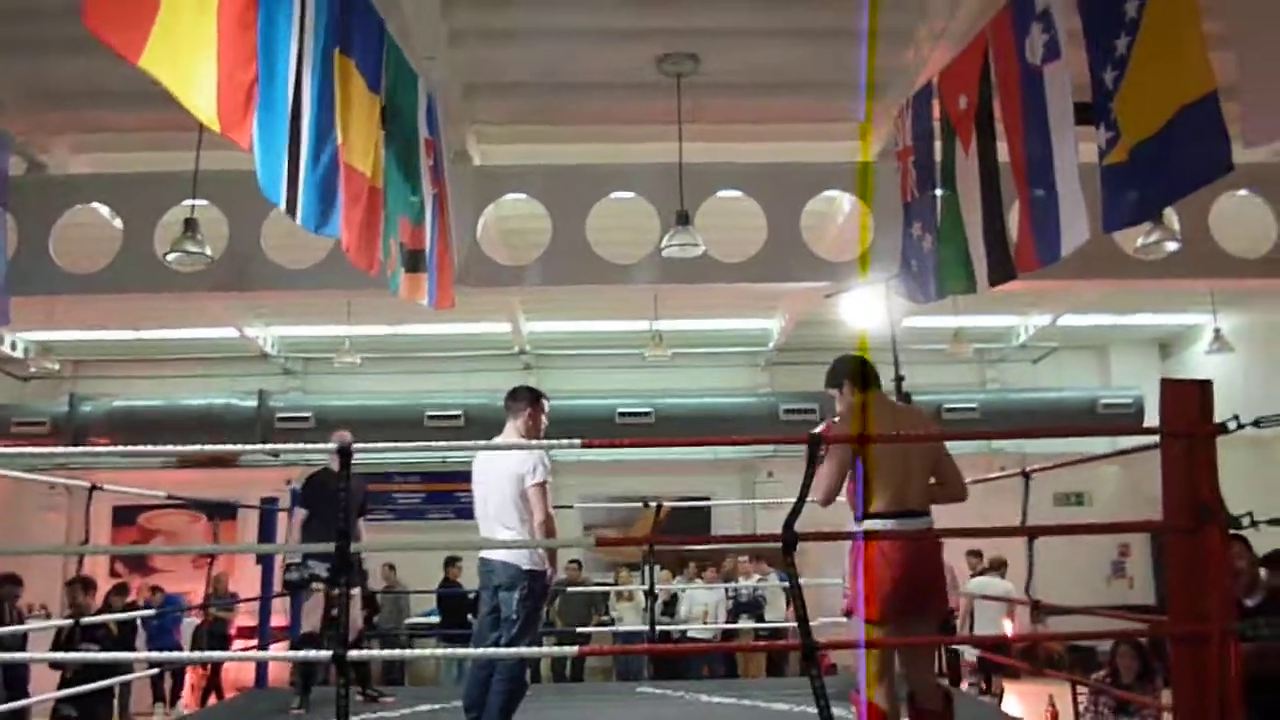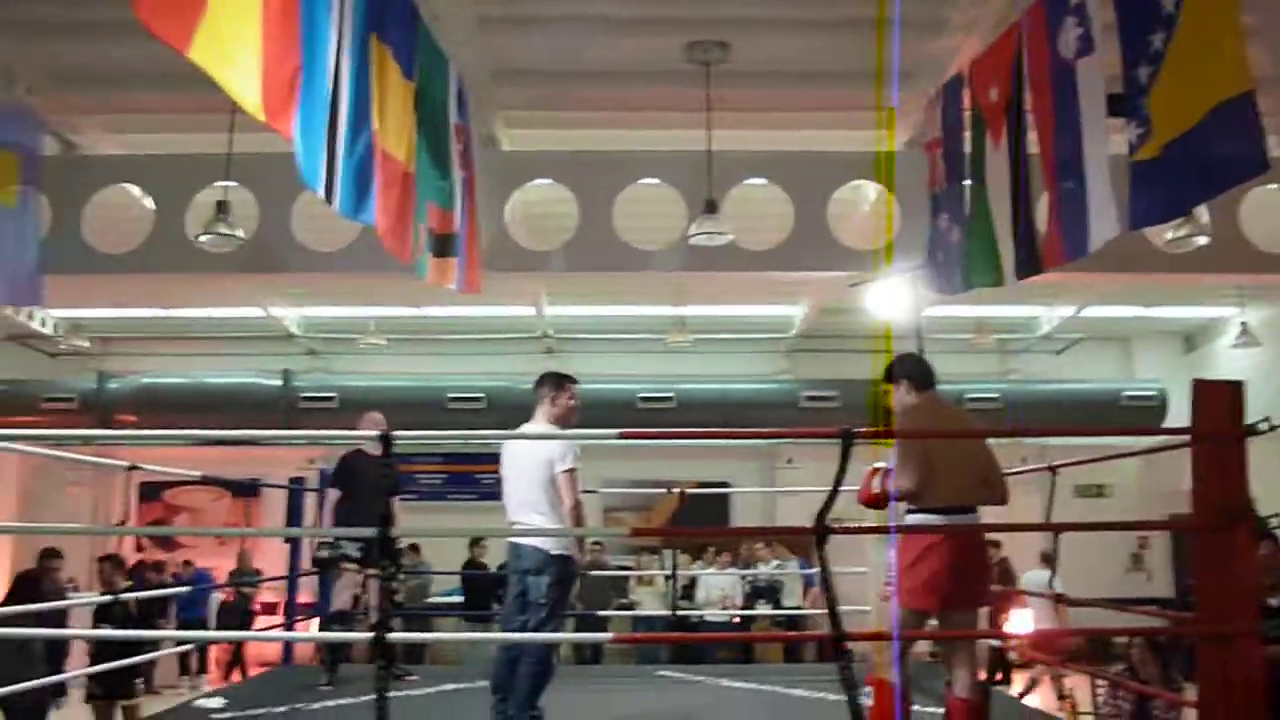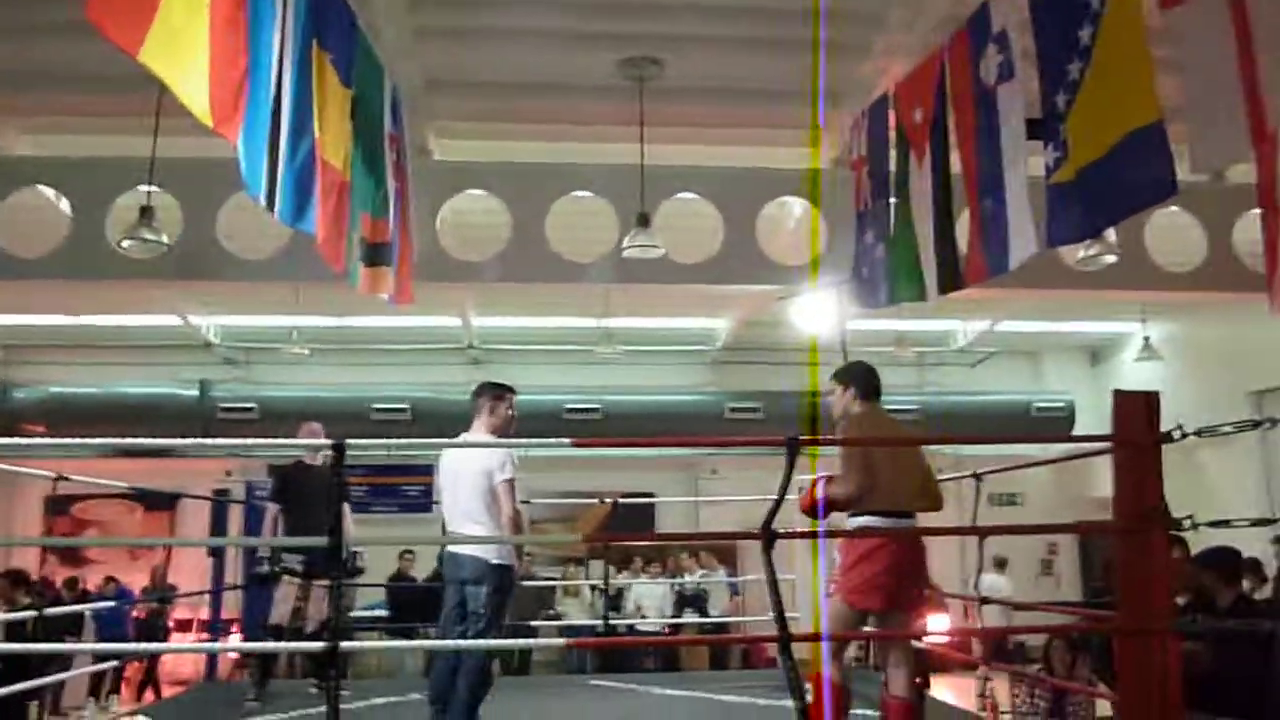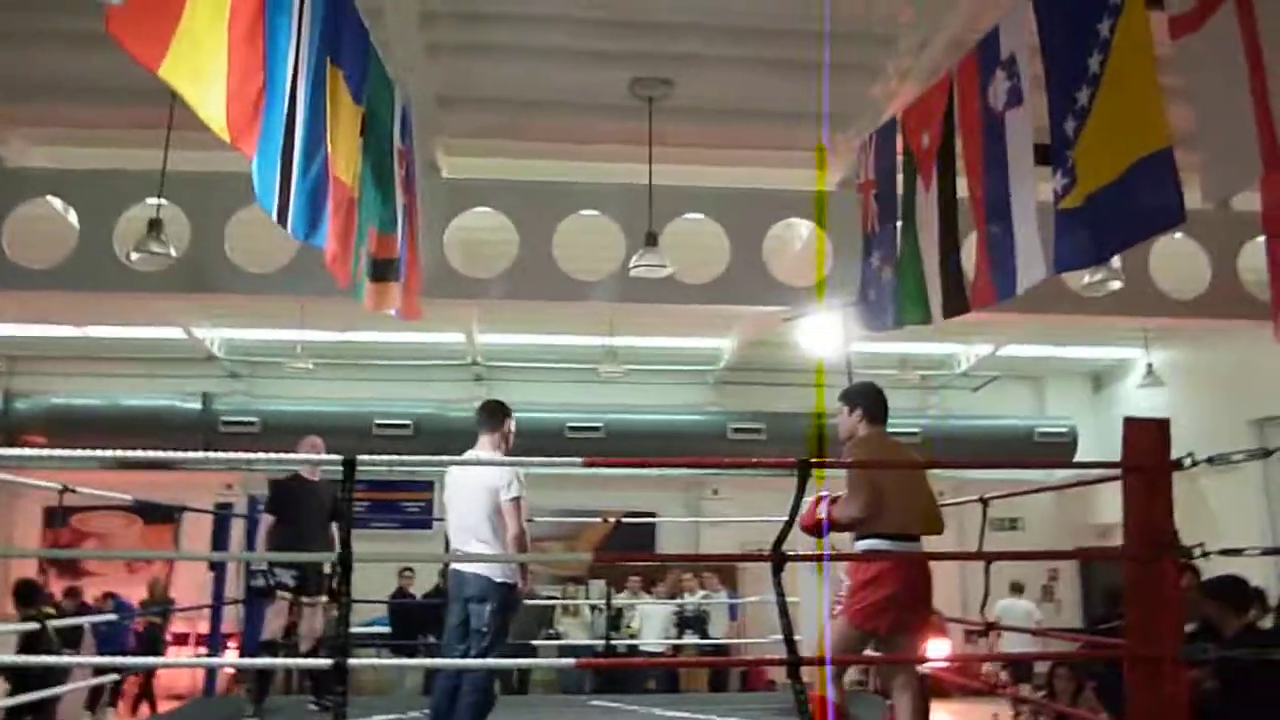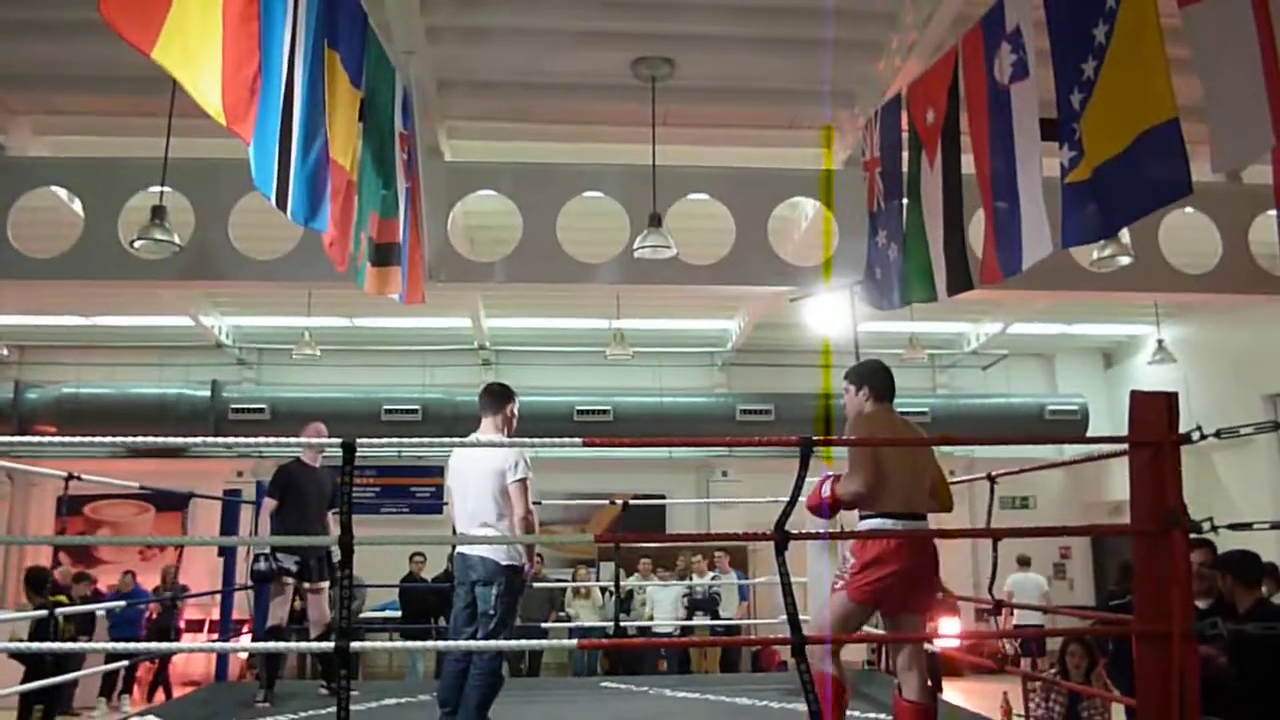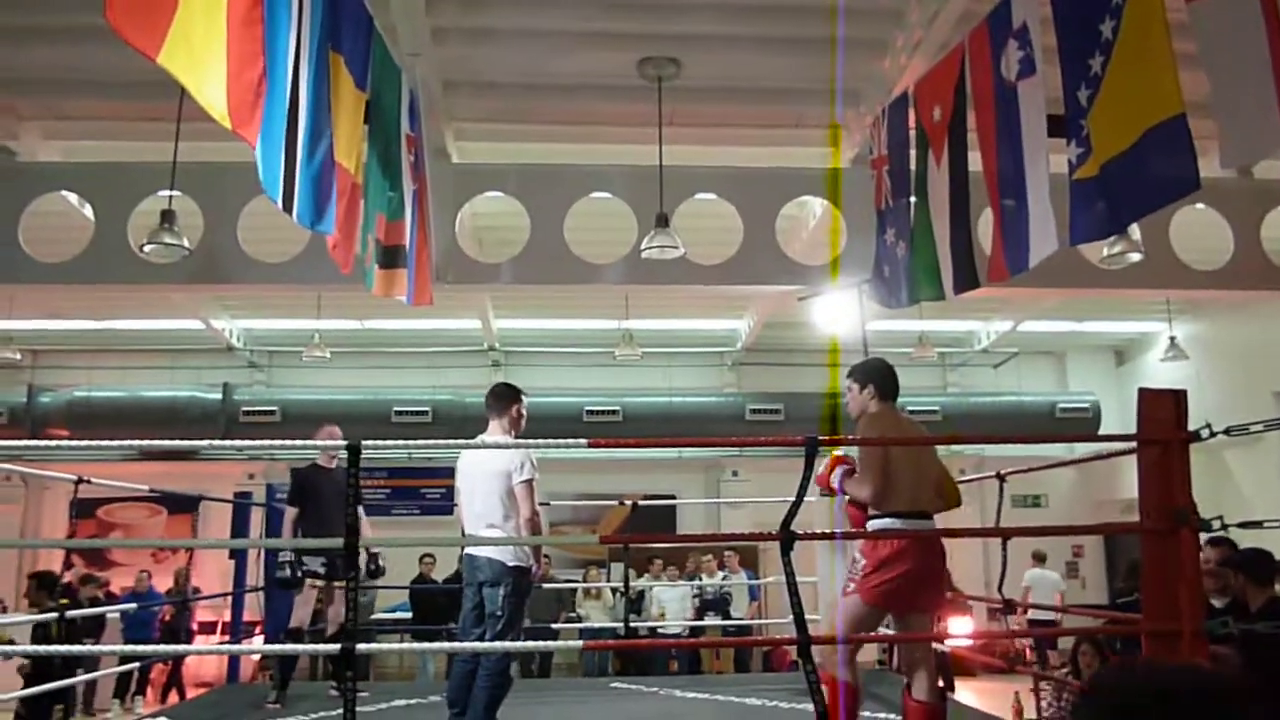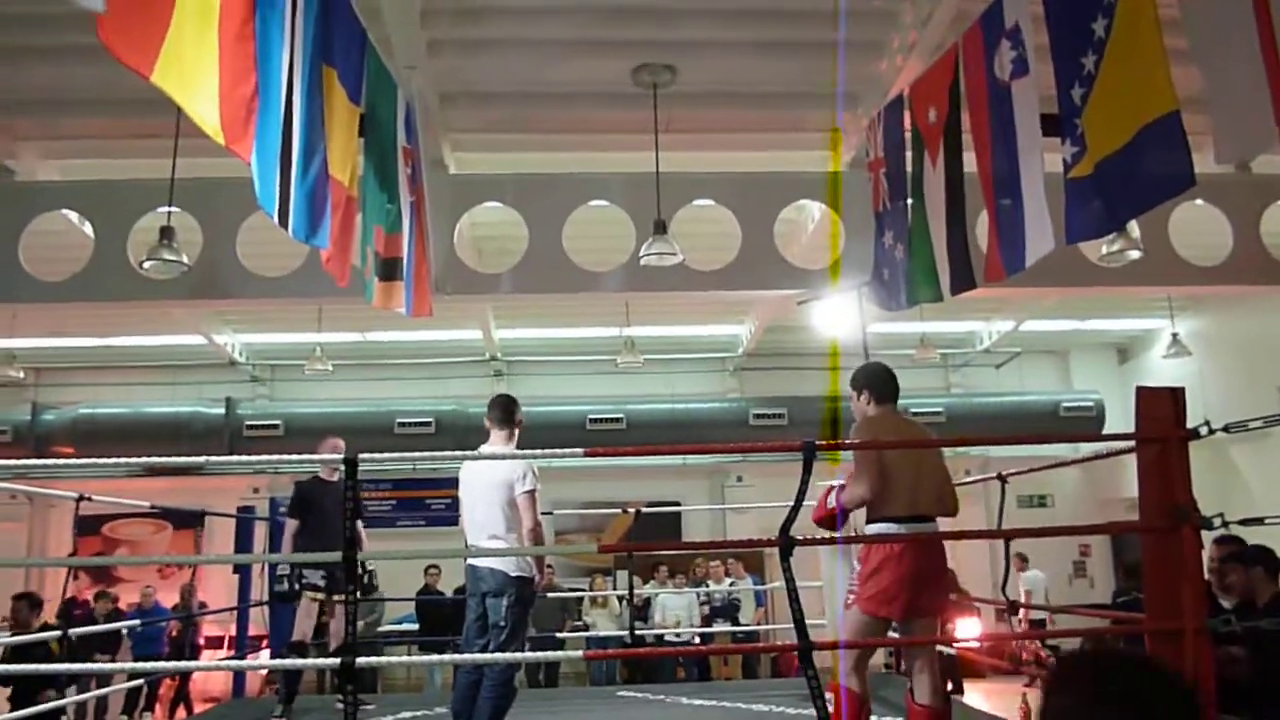
dt=0.5s
person 1, frame 1
left shoulder: (853, 420)
right shoulder: (920, 420)
left elbow: (824, 492)
right elbow: (956, 489)
left wrist: (822, 456)
left hip: (882, 545)
right hip: (923, 543)
left knee: (875, 673)
right knee: (921, 669)
person 1, frame 2
left shoulder: (910, 415)
right shoulder: (967, 422)
left elbow: (909, 482)
right elbow: (998, 492)
left wrist: (881, 485)
left hip: (928, 540)
right hip: (968, 539)
right knee: (961, 659)
person 1, frame 3
left shoulder: (853, 425)
right shoulder: (904, 433)
left elbow: (854, 485)
right elbow: (933, 499)
left wrist: (824, 492)
left hip: (871, 543)
right hip: (907, 544)
left knee: (827, 648)
right knee: (897, 657)
person 1, frame 4
left shoulder: (860, 447)
right shoulder: (909, 457)
left elbow: (859, 506)
right elbow: (934, 523)
left wrist: (825, 512)
left hip: (878, 566)
right hip: (912, 566)
left knee: (827, 668)
right knee: (902, 678)
person 1, frame 5
left shoulder: (862, 424)
right shoulder: (916, 435)
left elbow: (860, 483)
right elbow: (943, 500)
left wrist: (830, 492)
left hip: (883, 546)
right hip: (919, 547)
left knee: (822, 642)
right knee: (909, 660)
person 1, frame 6
left shoulder: (872, 423)
right shoulder: (917, 432)
left elbow: (869, 490)
right elbow: (951, 496)
left wrist: (839, 477)
left hip: (890, 546)
right hip: (925, 545)
left knee: (837, 650)
right knee: (918, 660)
person 1, frame 7
left shoulder: (869, 427)
right shoulder: (924, 435)
left elbow: (864, 489)
right elbow: (949, 504)
left wrist: (836, 500)
left hip: (890, 549)
right hip: (928, 549)
left knee: (849, 663)
right knee: (923, 664)
person 2, frame 1
left shoulder: (482, 455)
right shoulder: (531, 454)
right elbow: (542, 518)
right wrist: (551, 563)
left hip: (489, 561)
right hip: (523, 564)
left knee: (485, 647)
right knee: (512, 652)
person 2, frame 2
left shoulder: (512, 441)
right shoulder: (559, 442)
right elbow: (570, 504)
right wrist: (579, 546)
left hip: (518, 545)
right hip: (552, 549)
left knee: (514, 628)
right knee: (540, 635)
person 2, frame 3
left shoulder: (449, 452)
right shoulder: (498, 452)
right elbow: (510, 514)
right wrist: (518, 554)
left hip: (455, 554)
right hip: (490, 558)
left knee: (451, 639)
right knee: (479, 645)
person 2, frame 4
left shoulder: (454, 469)
right shoulder: (505, 470)
right elbow: (515, 532)
right wrist: (523, 574)
left hip: (459, 573)
right hip: (494, 577)
left knee: (453, 656)
right knee: (481, 662)
person 2, frame 5
left shoulder: (458, 453)
right shoulder: (510, 453)
right elbow: (522, 514)
right wrist: (530, 556)
left hip: (464, 556)
right hip: (499, 560)
left knee: (460, 642)
right knee: (488, 648)
person 2, frame 6
left shoulder: (466, 454)
right shoulder: (517, 454)
right elbow: (528, 515)
right wrist: (537, 557)
left hip: (473, 557)
right hip: (507, 561)
left knee: (469, 644)
right knee: (496, 649)
person 2, frame 7
left shoulder: (468, 465)
right shoulder: (520, 464)
right elbow: (531, 526)
right wrist: (540, 569)
left hip: (476, 569)
right hip: (510, 571)
left knee: (473, 654)
right knee: (501, 661)
person 3, frame 1
left shoulder: (358, 486)
right shoulder: (316, 480)
right elbow: (297, 520)
left wrist: (363, 563)
right wrist: (293, 559)
left hip: (347, 561)
right hip: (317, 559)
left knee: (355, 627)
right knee: (312, 626)
left ankle: (364, 686)
right ankle: (302, 692)
person 3, frame 2
left shoulder: (390, 467)
right shoulder: (349, 461)
right elbow: (331, 501)
left wrist: (395, 543)
left hip: (378, 543)
right hip: (350, 540)
left knee: (379, 606)
right knee: (342, 602)
left ankle: (388, 663)
person 3, frame 3
left shoulder: (334, 475)
right shoulder: (288, 473)
left elbow: (344, 513)
right elbow: (272, 513)
right wrist: (264, 551)
left hip: (325, 554)
right hip: (294, 552)
left knee: (317, 619)
right knee: (280, 617)
left ankle: (321, 676)
right ankle: (259, 682)
person 3, frame 4
left shoulder: (328, 491)
right shoulder: (284, 486)
right elbow: (265, 526)
right wrist: (259, 566)
left hip: (313, 570)
right hip: (283, 568)
left knee: (312, 636)
right knee: (272, 634)
person 3, frame 5
left shoulder: (328, 479)
right shoulder: (287, 471)
right elbow: (266, 512)
left wrist: (332, 555)
right wrist: (262, 550)
left hip: (316, 556)
right hip: (286, 553)
left knee: (321, 621)
right knee: (277, 621)
left ankle: (329, 680)
right ankle: (266, 686)
person 3, frame 6
left shoulder: (347, 477)
right shoulder: (304, 476)
left elbow: (360, 517)
right elbow: (289, 519)
left wrist: (372, 551)
right wrist: (286, 557)
left hip: (342, 557)
right hip: (312, 556)
left knee: (338, 622)
right knee: (299, 621)
left ankle: (339, 681)
right ankle: (279, 686)
person 3, frame 7
left shoulder: (349, 490)
right shoulder: (306, 489)
left elbow: (358, 531)
right elbow: (290, 532)
left wrist: (368, 567)
right wrist: (284, 571)
left hip: (342, 570)
right hip: (313, 569)
left knee: (340, 635)
right knee: (302, 634)
left ankle: (346, 693)
